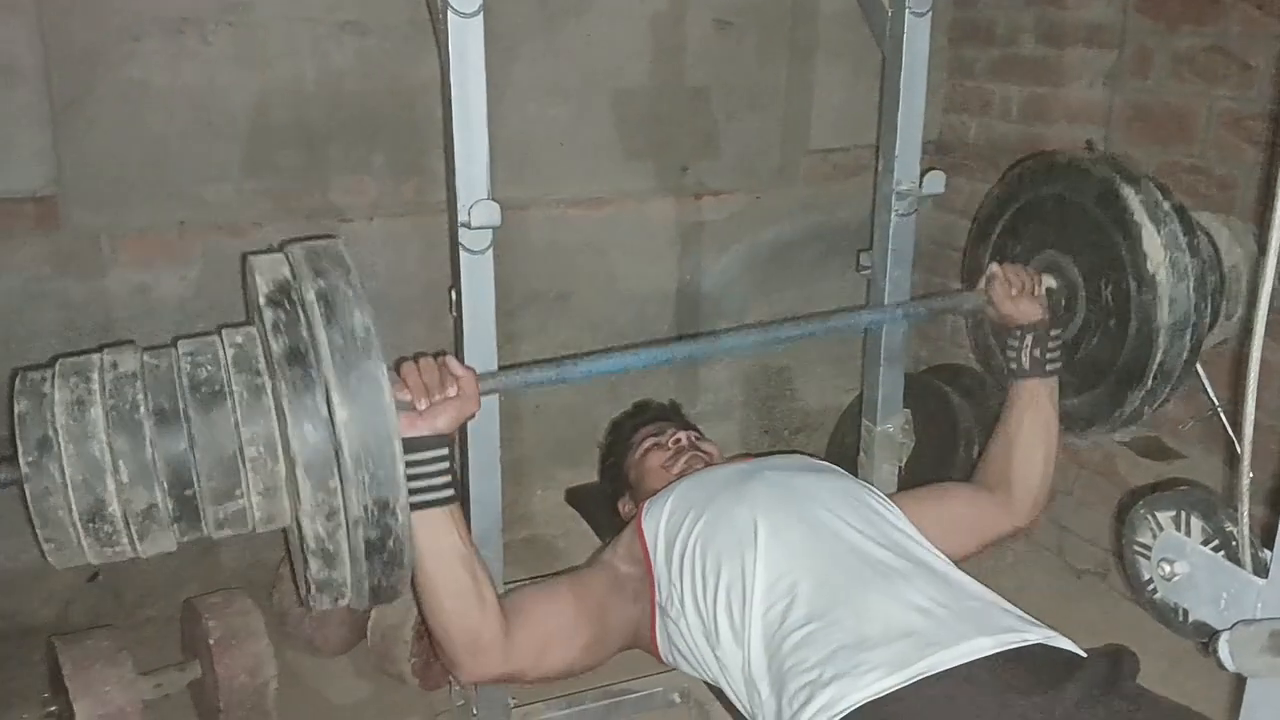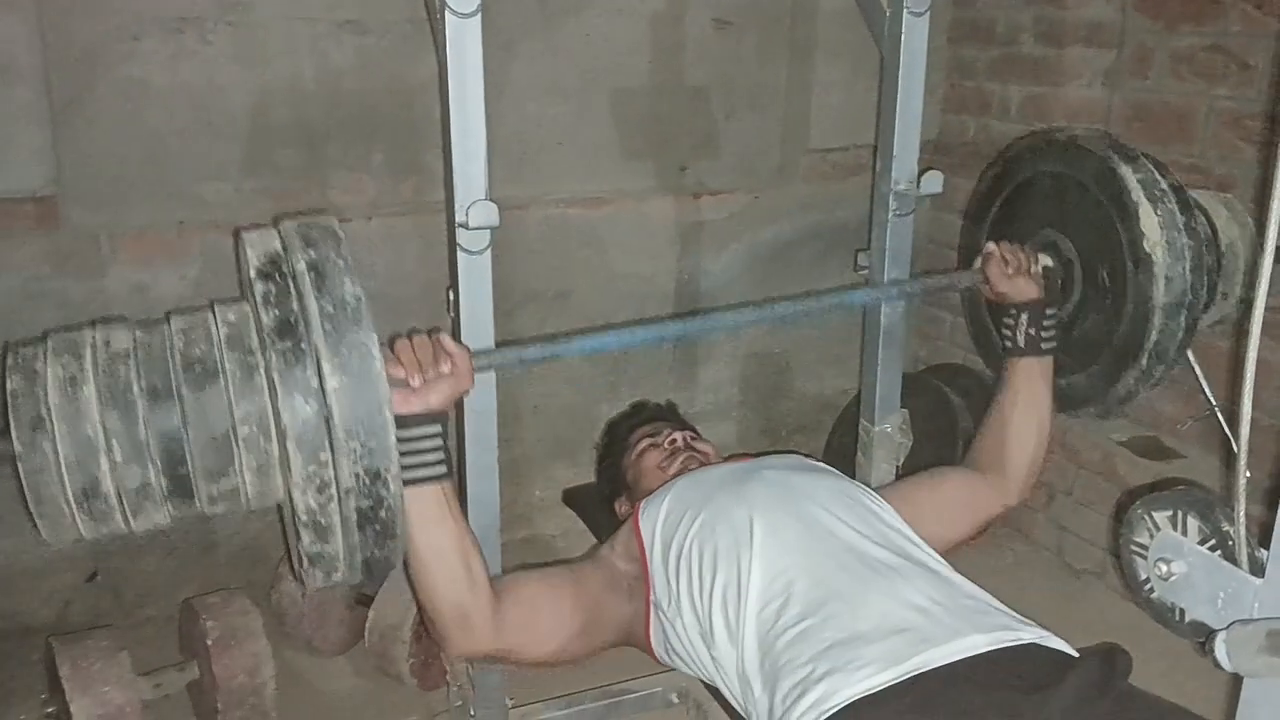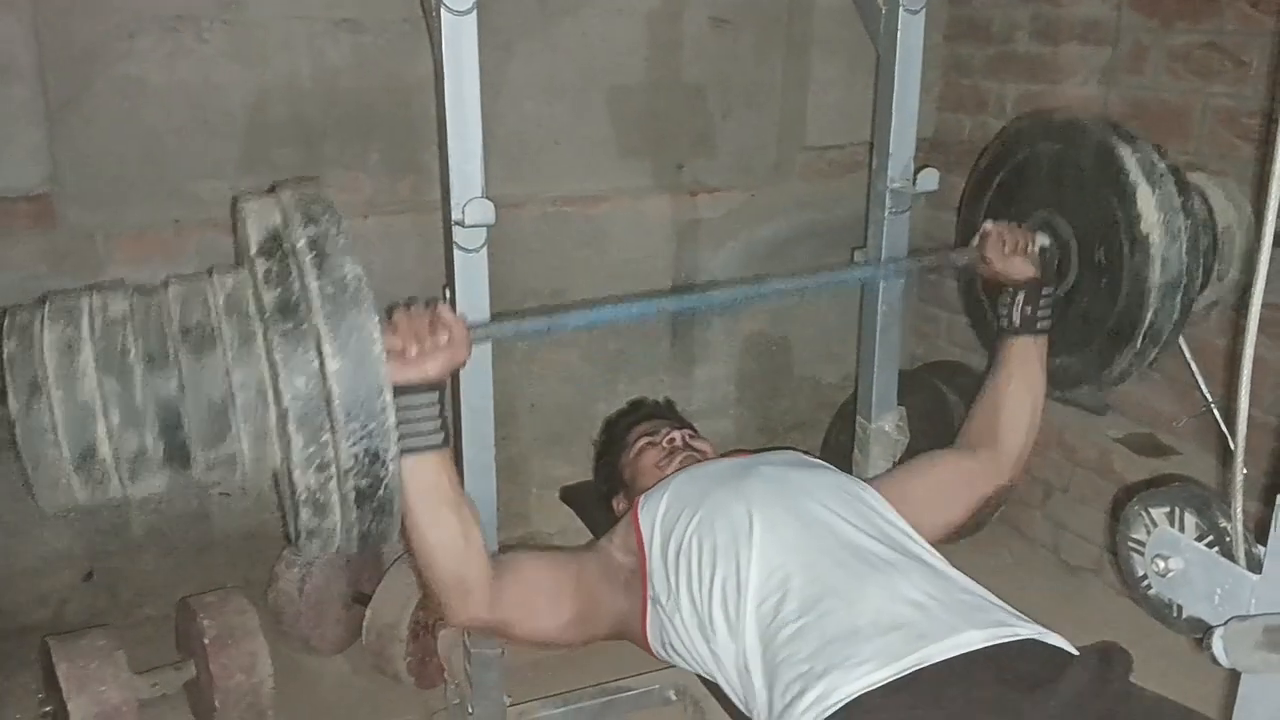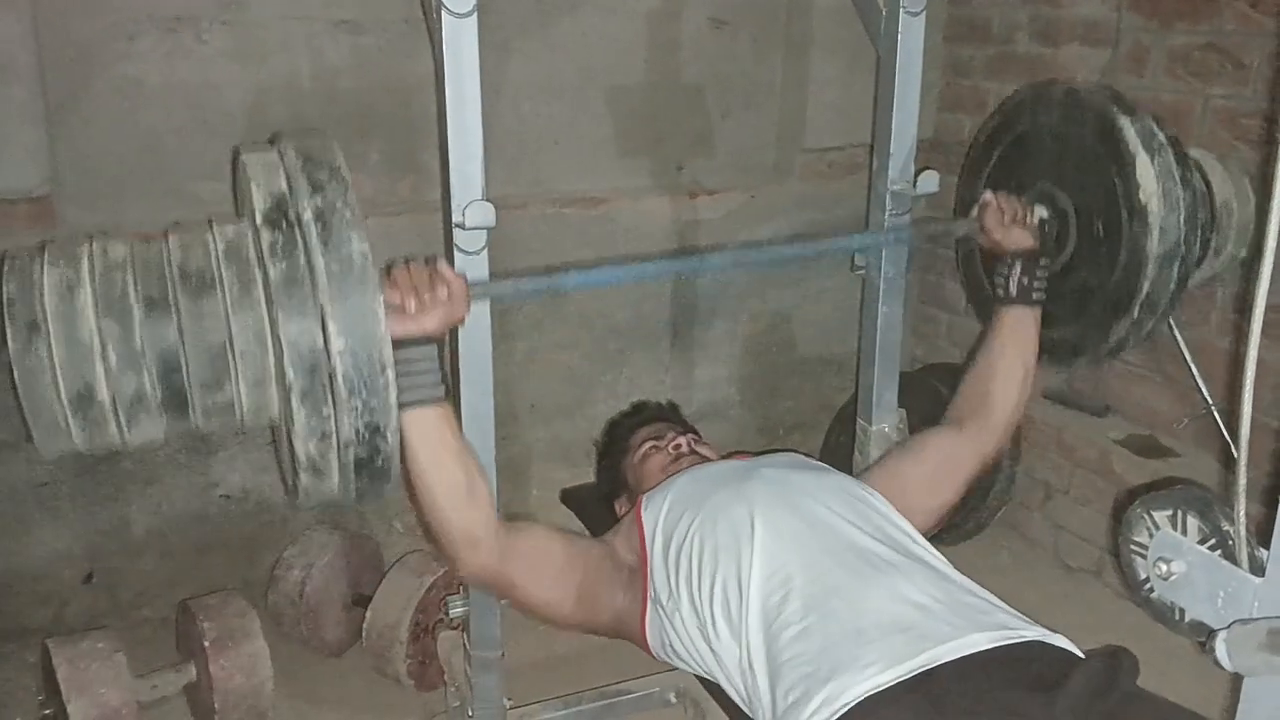
dt=0.2s
person 1, frame 1
left shoulder: (837, 491)
right shoulder: (641, 563)
left elbow: (1010, 499)
right elbow: (483, 647)
left wrist: (1032, 340)
right wrist: (426, 451)
person 1, frame 2
left shoulder: (835, 494)
right shoulder: (635, 562)
left elbow: (999, 478)
right elbow: (474, 623)
left wrist: (1025, 320)
right wrist: (418, 430)
person 1, frame 3
left shoulder: (833, 490)
right shoulder: (633, 559)
left elbow: (989, 458)
right elbow: (473, 593)
left wrist: (1023, 299)
right wrist: (416, 399)
person 1, frame 4
left shoulder: (832, 487)
right shoulder: (631, 566)
left elbow: (976, 427)
right elbow: (480, 543)
left wrist: (1021, 273)
right wrist: (414, 352)
